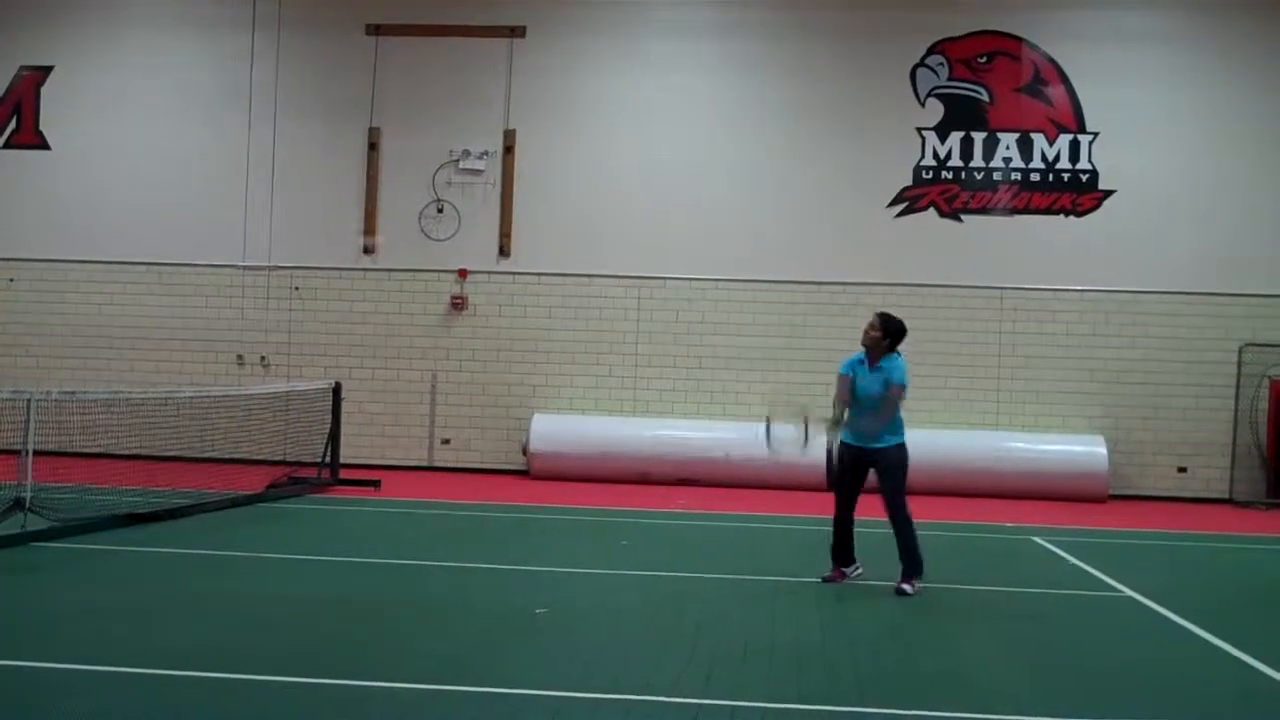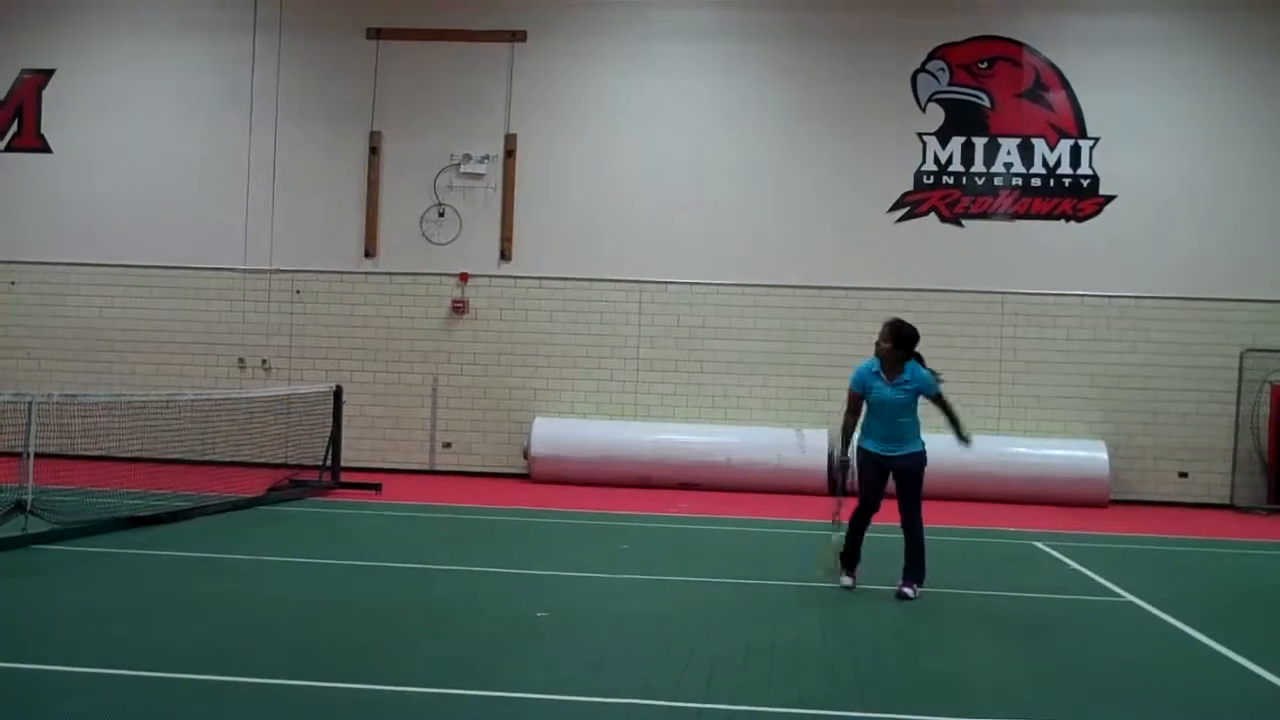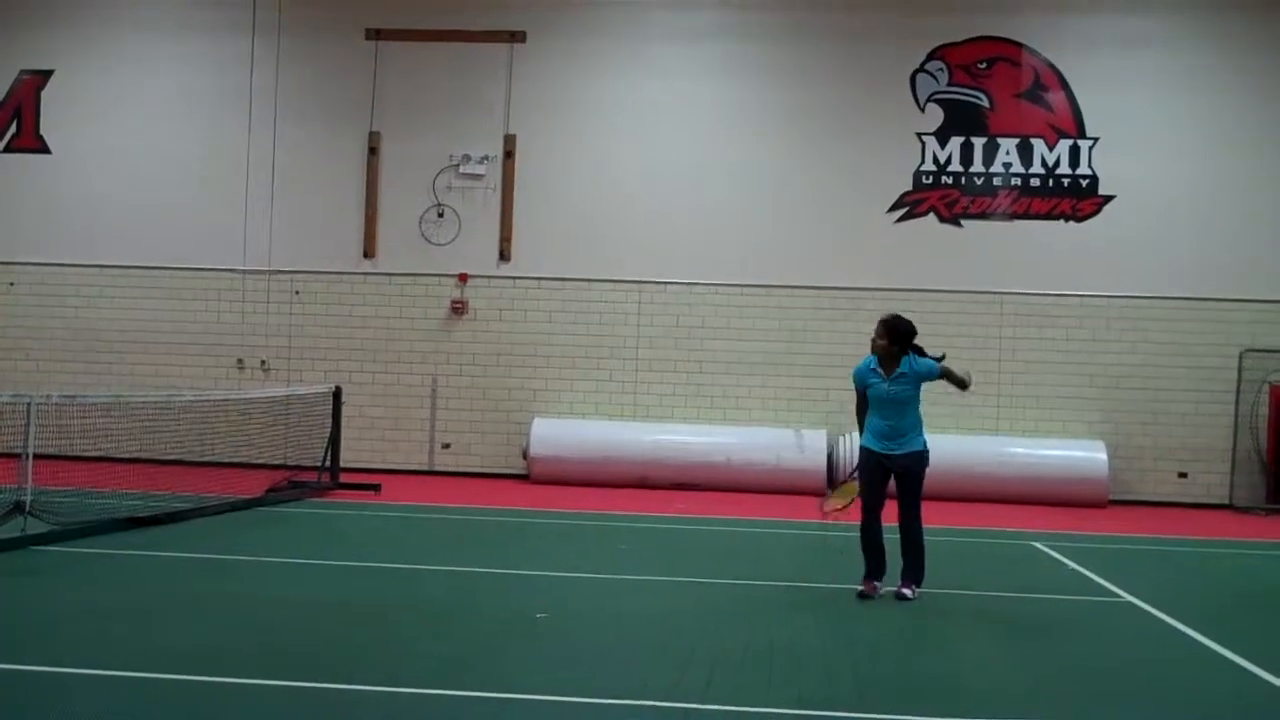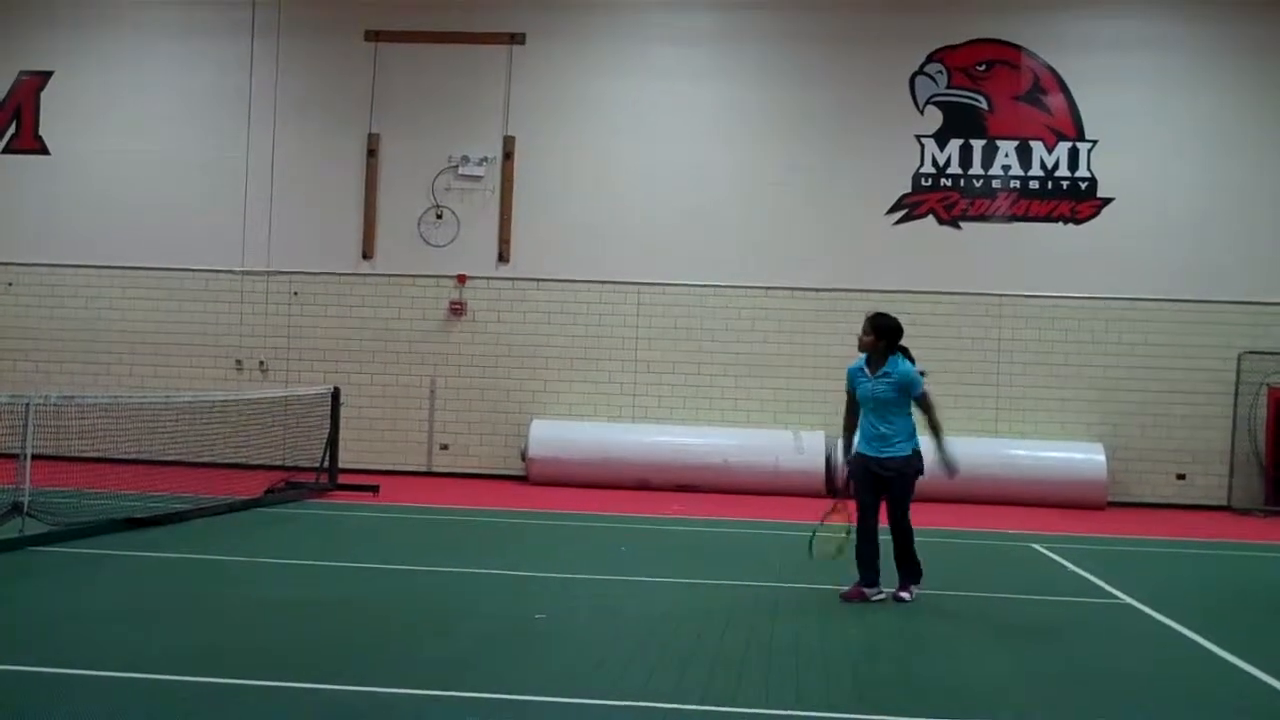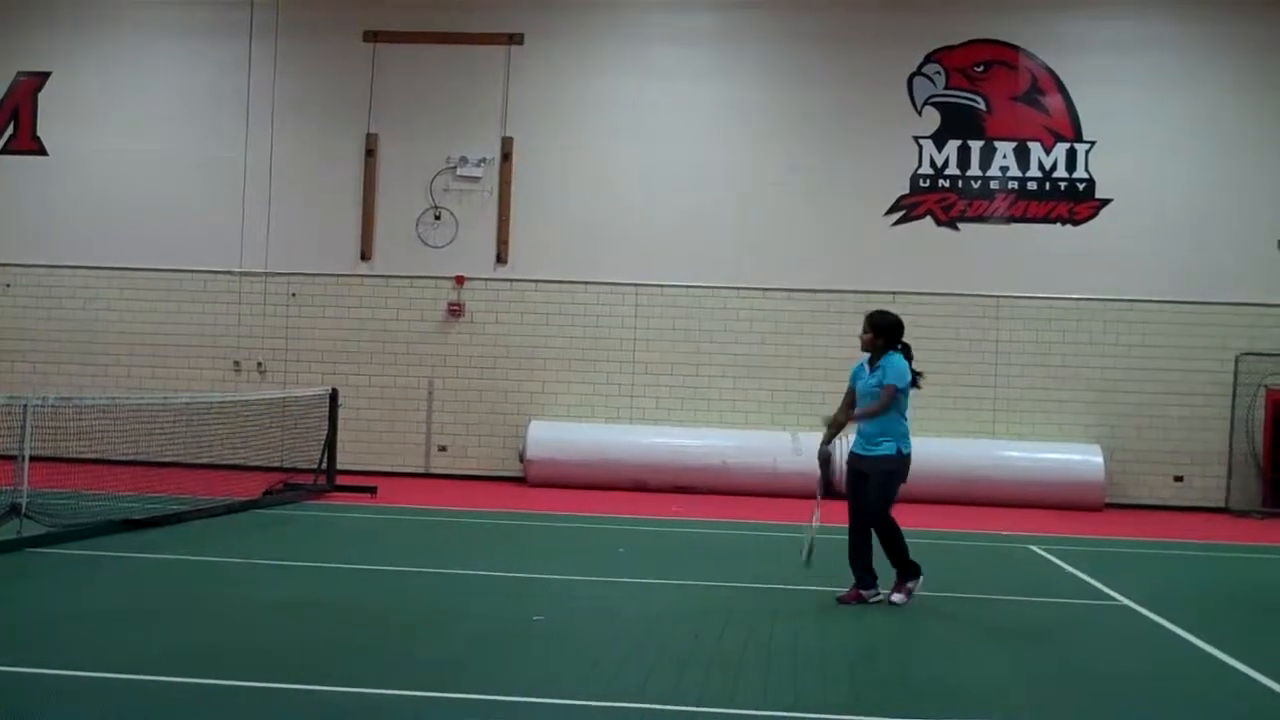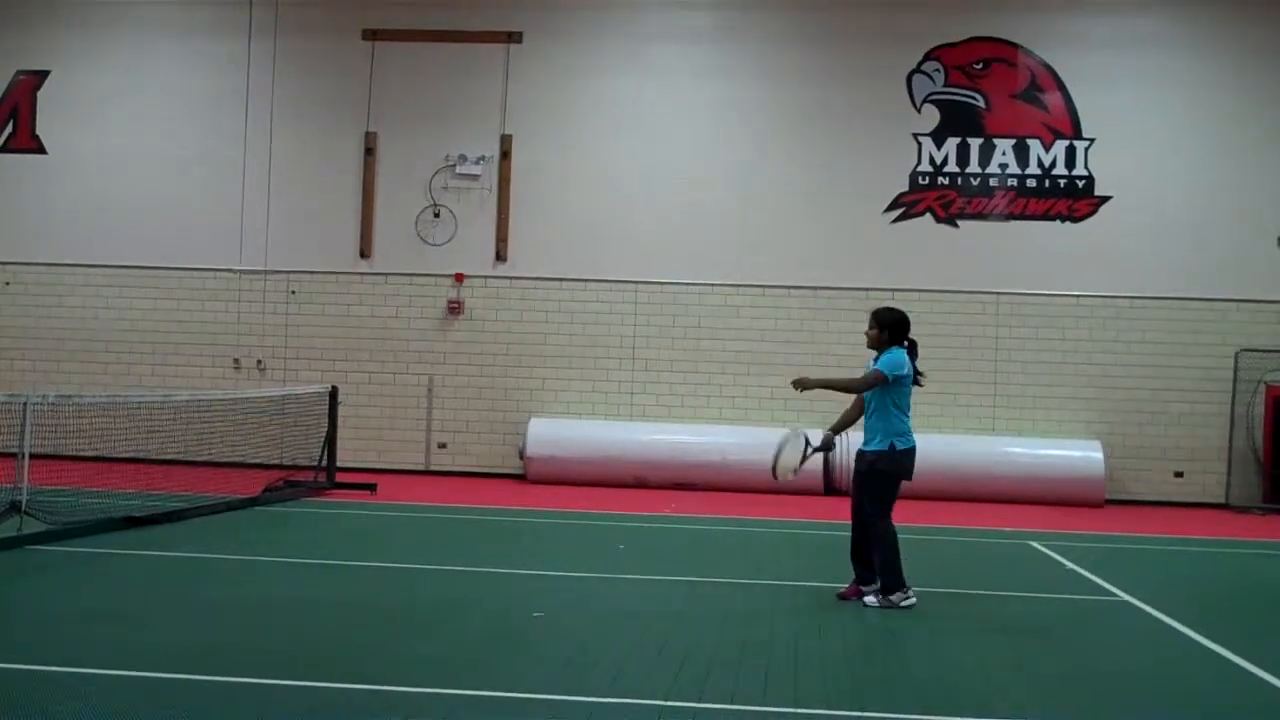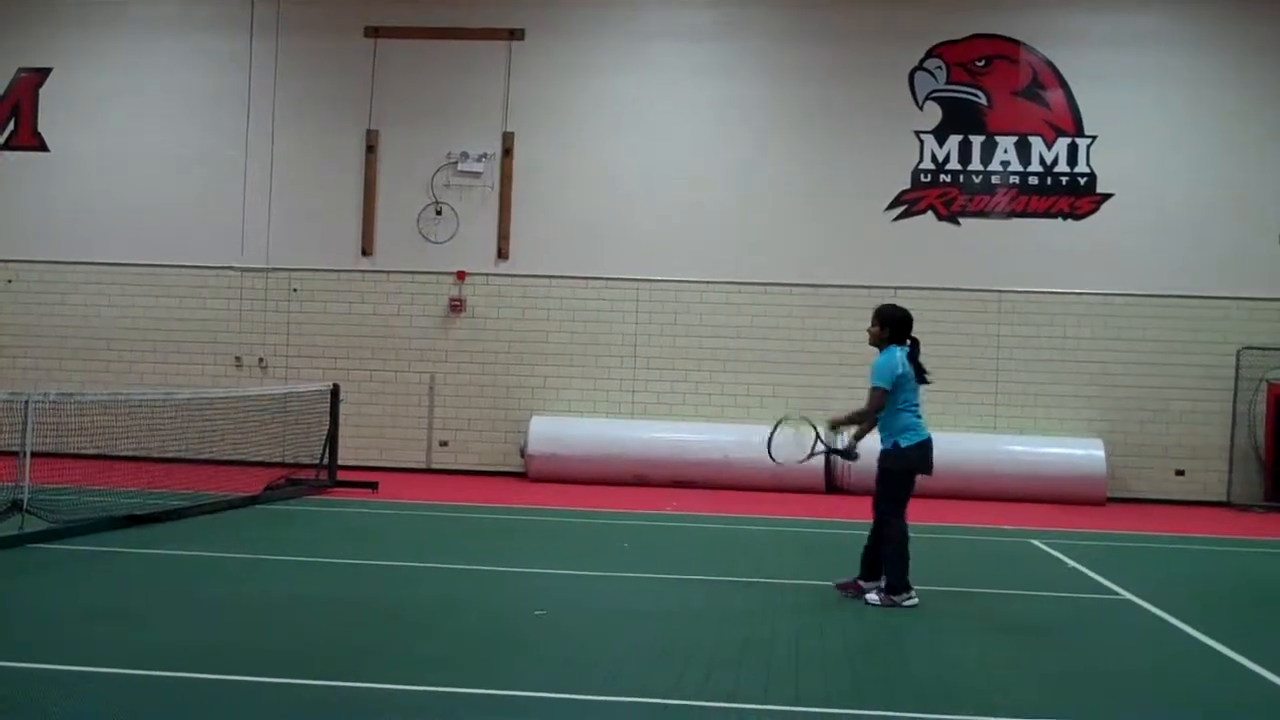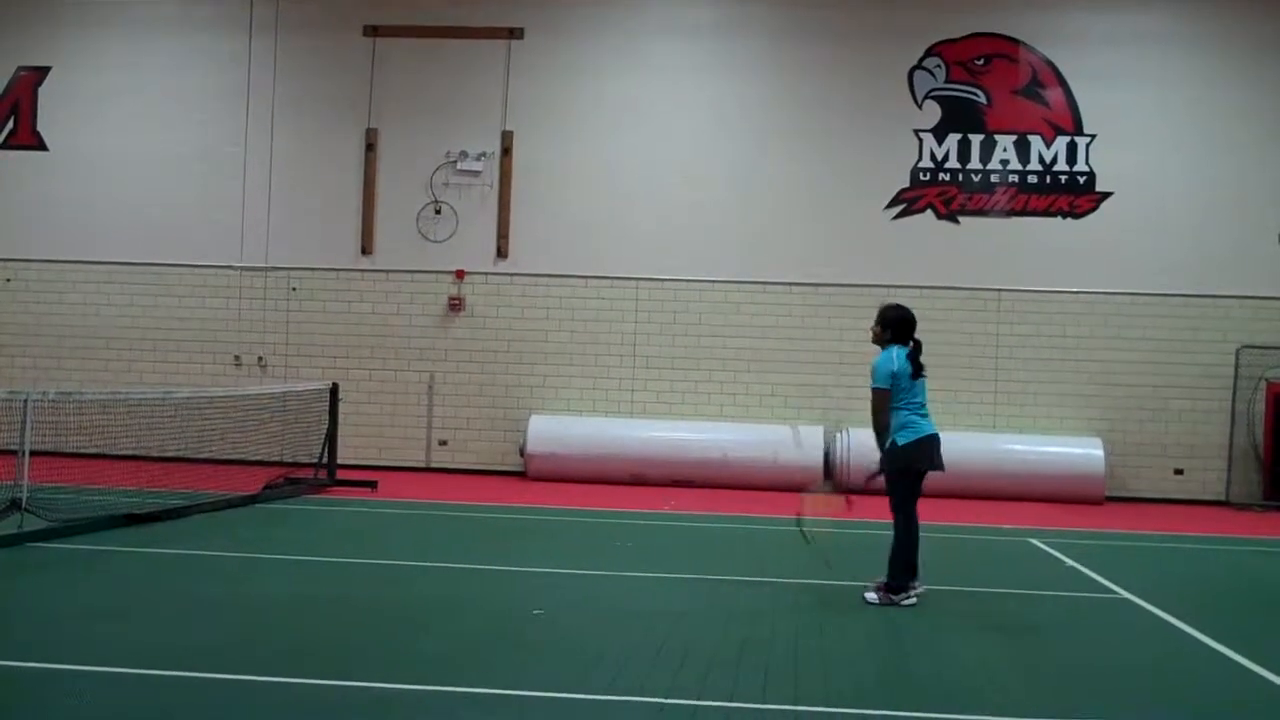
dt=0.2s
person 1, frame 1
left shoulder: (896, 367)
right shoulder: (852, 363)
left elbow: (893, 403)
right elbow: (842, 395)
left wrist: (873, 424)
right wrist: (838, 415)
left hip: (889, 446)
right hip: (853, 444)
left knee: (896, 507)
right knee: (843, 506)
left ankle: (911, 574)
right ankle: (845, 563)
person 1, frame 2
left shoulder: (918, 376)
right shoulder: (864, 372)
left elbow: (942, 404)
right elbow: (852, 413)
left wrist: (959, 432)
right wrist: (844, 452)
left hip: (910, 452)
right hip: (872, 451)
left knee: (910, 516)
right knee: (865, 508)
left ankle: (912, 578)
right ankle: (848, 565)
person 1, frame 3
left shoulder: (918, 367)
right shoulder: (864, 369)
left elbow: (947, 372)
left wrist: (965, 381)
right wrist: (863, 439)
left hip: (910, 451)
right hip: (873, 450)
left knee: (910, 516)
right knee: (870, 511)
left ankle: (911, 579)
right ankle: (873, 578)
person 1, frame 4
left shoulder: (904, 372)
right shoulder: (855, 371)
left elbow: (928, 411)
left wrist: (942, 451)
right wrist: (847, 452)
left hip: (901, 456)
right hip: (865, 456)
left knee: (898, 519)
right knee: (865, 518)
left ankle: (910, 580)
right ankle: (868, 584)
person 1, frame 5
left shoulder: (897, 366)
right shoulder: (861, 368)
left elbow: (883, 405)
right elbow: (845, 408)
left wrist: (853, 417)
right wrist: (826, 442)
left hip: (890, 455)
right hip: (860, 454)
left knee: (878, 515)
right knee: (858, 519)
left ankle: (908, 574)
right ankle: (866, 586)
person 1, frame 6
left shoulder: (897, 360)
right shoulder: (881, 361)
left elbow: (859, 386)
right elbow: (861, 406)
left wrist: (815, 382)
right wrist: (832, 432)
left hip: (892, 451)
right hip: (872, 450)
left knee: (876, 517)
right knee: (860, 515)
left ankle: (896, 590)
right ankle: (866, 580)
person 1, frame 7
left shoulder: (887, 361)
right shoulder: (896, 357)
left elbow: (872, 409)
left wrist: (842, 422)
right wrist: (856, 437)
left hip: (903, 447)
right hip: (903, 445)
left knee: (892, 516)
right knee: (883, 513)
left ankle: (899, 590)
right ankle: (869, 577)
person 1, frame 8
left shoulder: (885, 362)
right shoulder: (907, 357)
left elbow: (880, 413)
left wrist: (883, 450)
right wrist: (888, 448)
left hip: (906, 444)
right hip: (924, 439)
left knee: (903, 515)
right knee: (905, 512)
left ankle: (899, 589)
right ankle: (905, 578)
